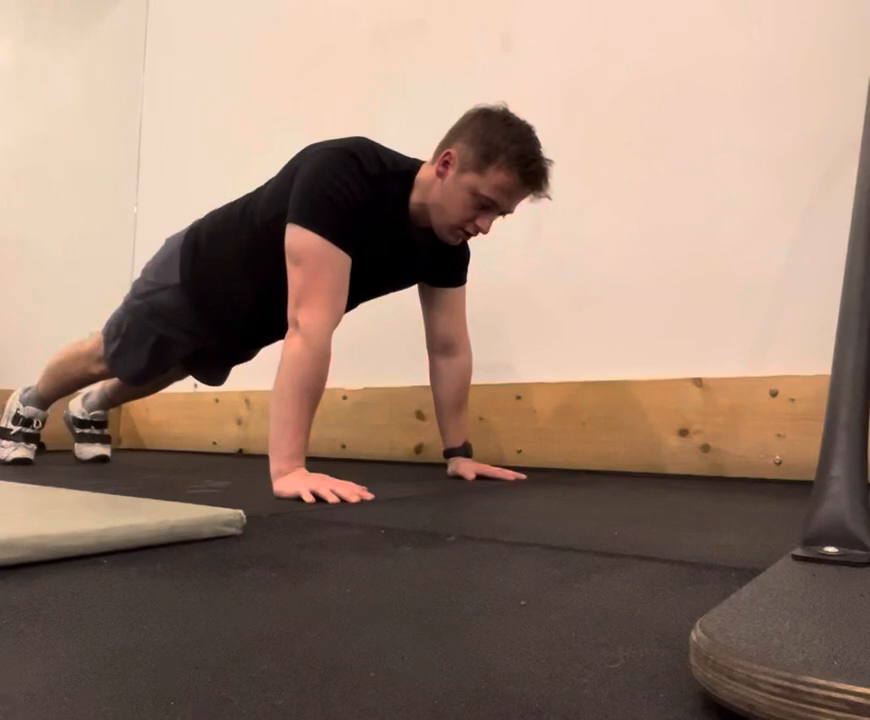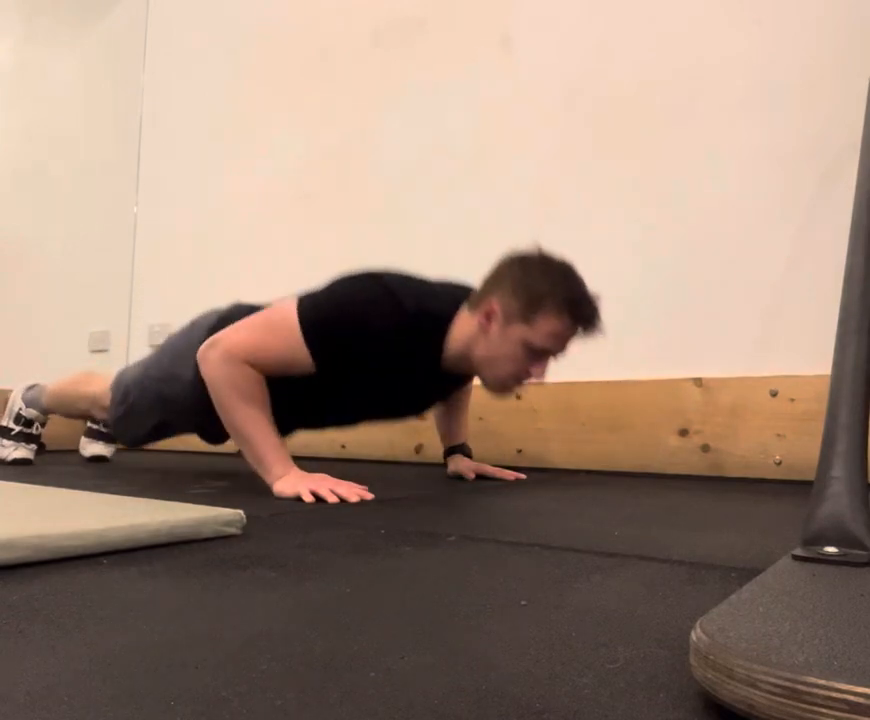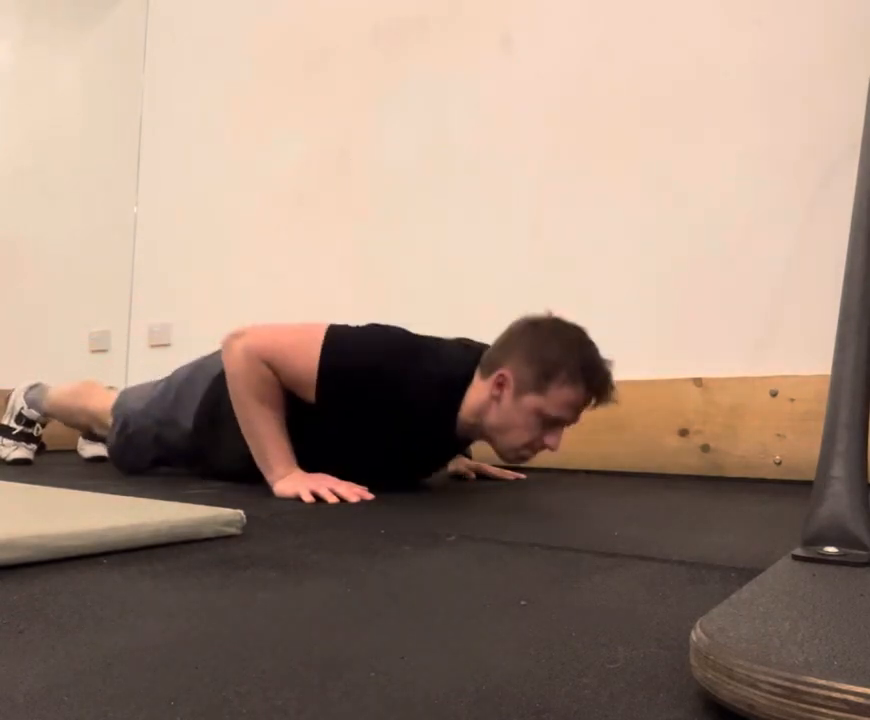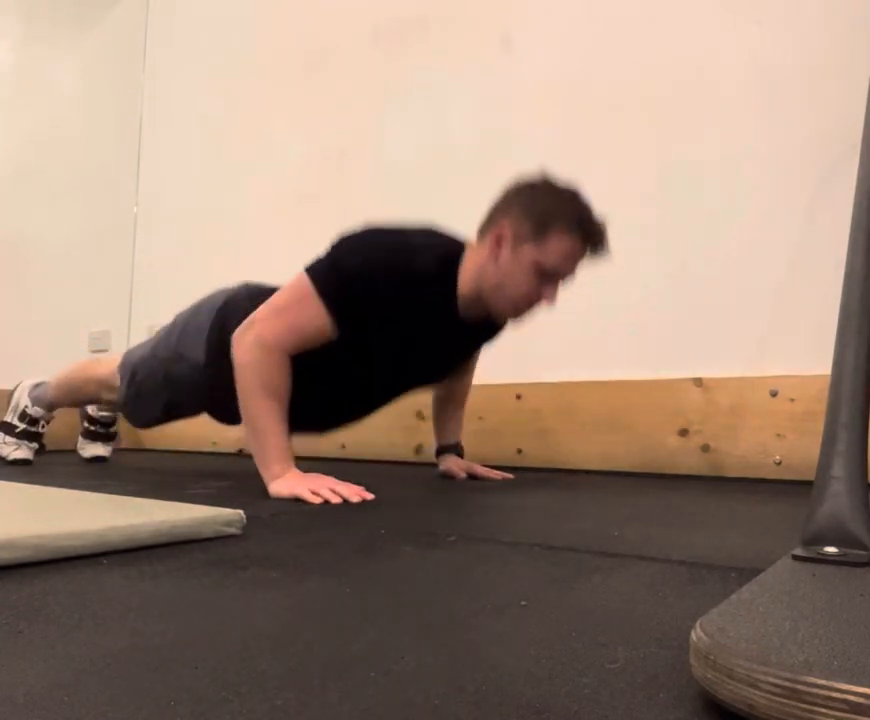
dt=1s
person 1, frame 1
left shoulder: (446, 239)
right shoulder: (342, 177)
left elbow: (449, 347)
right elbow: (310, 327)
left wrist: (458, 452)
right wrist: (287, 469)
left hip: (243, 321)
right hip: (194, 279)
left knee: (155, 377)
right knee: (109, 359)
left ankle: (90, 410)
person 1, frame 2
left shoulder: (469, 334)
right shoulder: (378, 318)
right elbow: (223, 355)
left wrist: (458, 452)
right wrist: (282, 472)
left hip: (258, 374)
right hip: (215, 361)
right knee: (118, 406)
left ankle: (100, 422)
person 1, frame 3
left shoulder: (472, 384)
right shoulder: (399, 372)
right elbow: (245, 348)
left wrist: (456, 455)
right wrist: (285, 474)
left hip: (277, 400)
right hip: (217, 408)
right knee: (120, 422)
person 1, frame 4
left shoulder: (483, 305)
right shoulder: (390, 265)
left elbow: (452, 360)
right elbow: (256, 341)
left wrist: (449, 449)
right wrist: (279, 471)
left hip: (261, 346)
right hip: (222, 344)
right knee: (124, 387)
left ankle: (99, 416)
